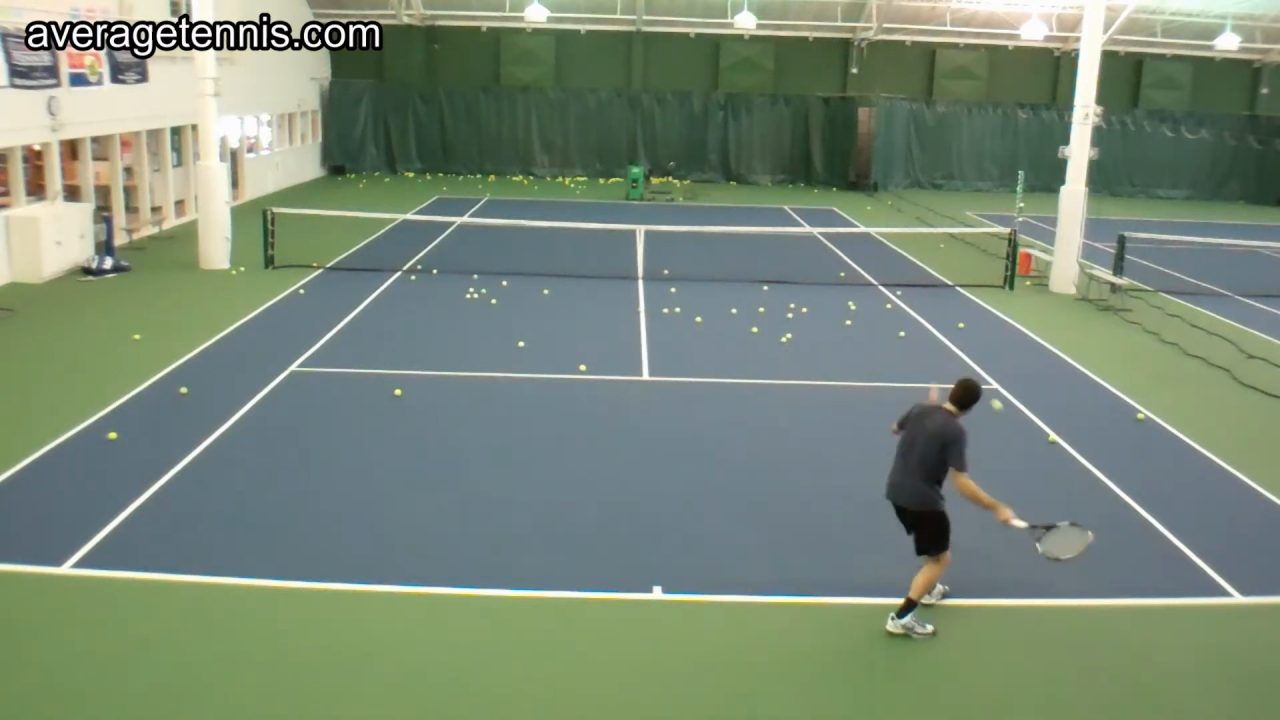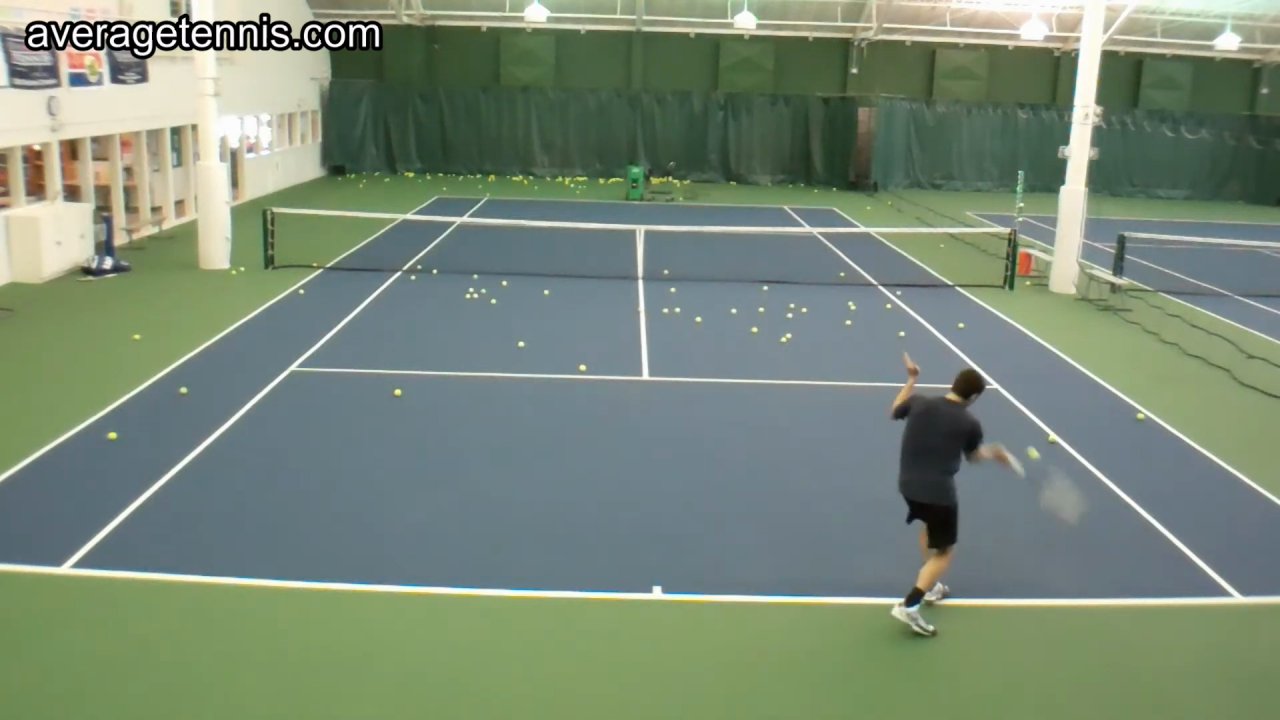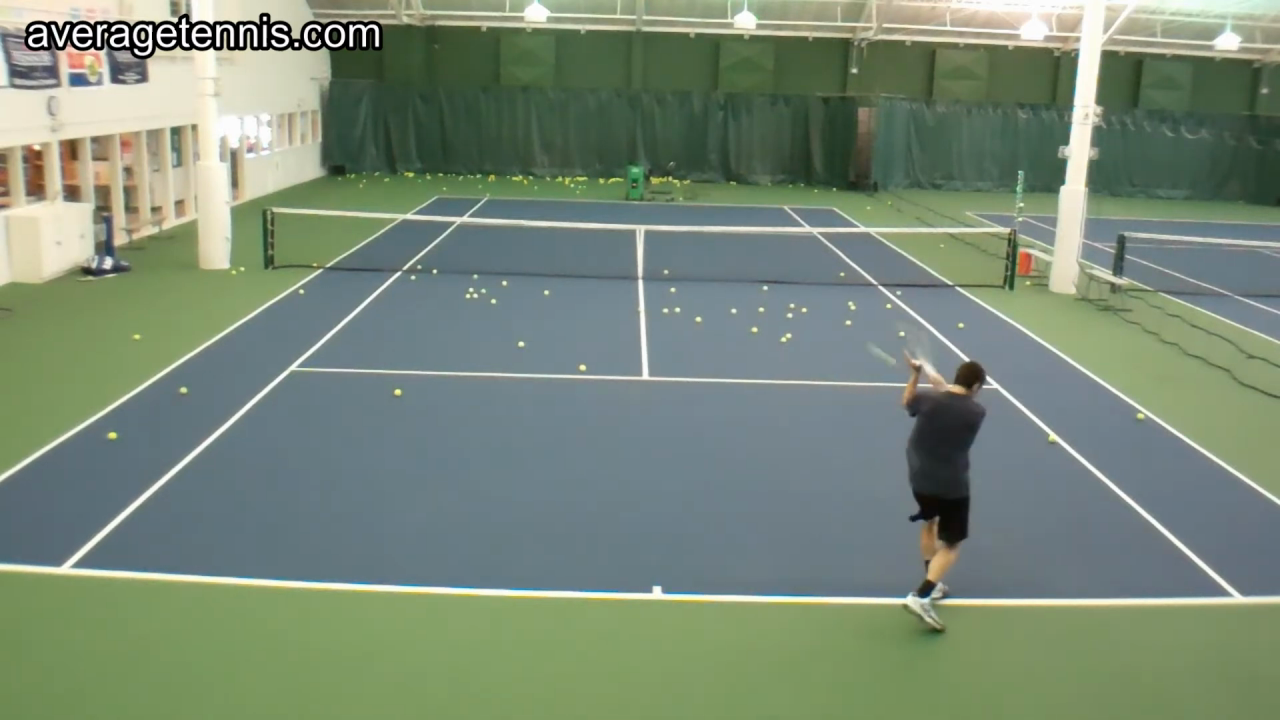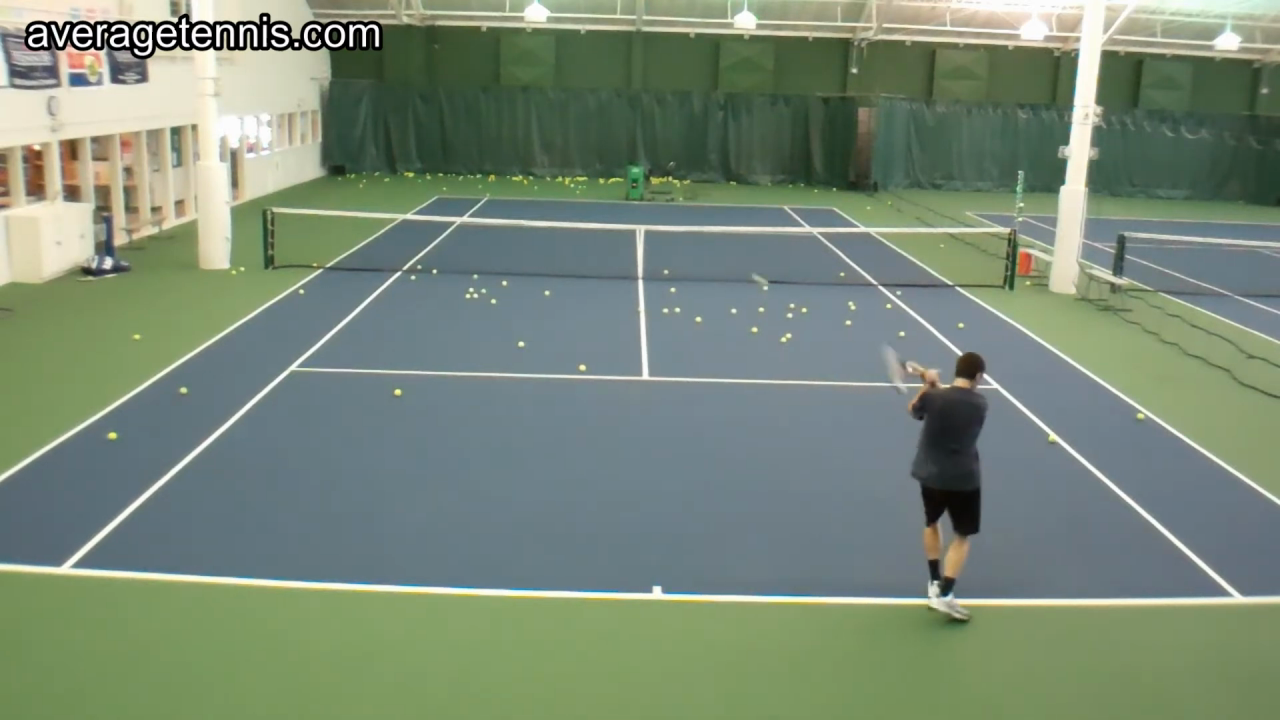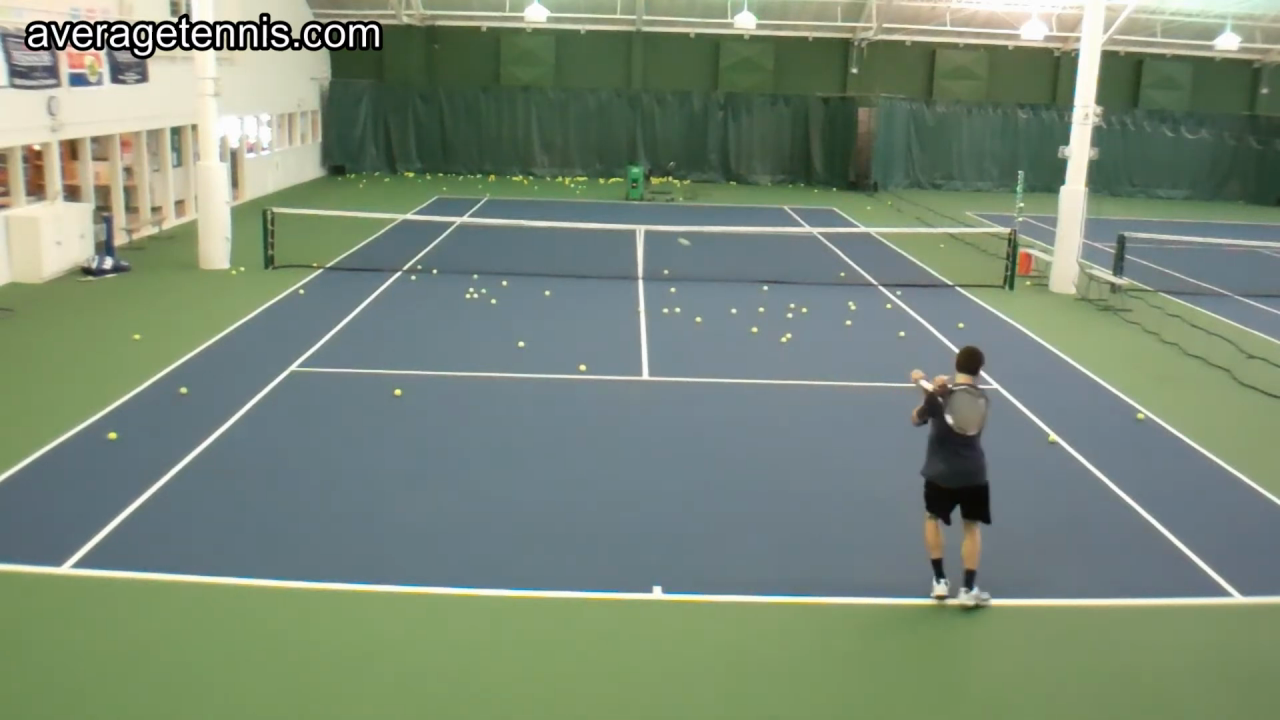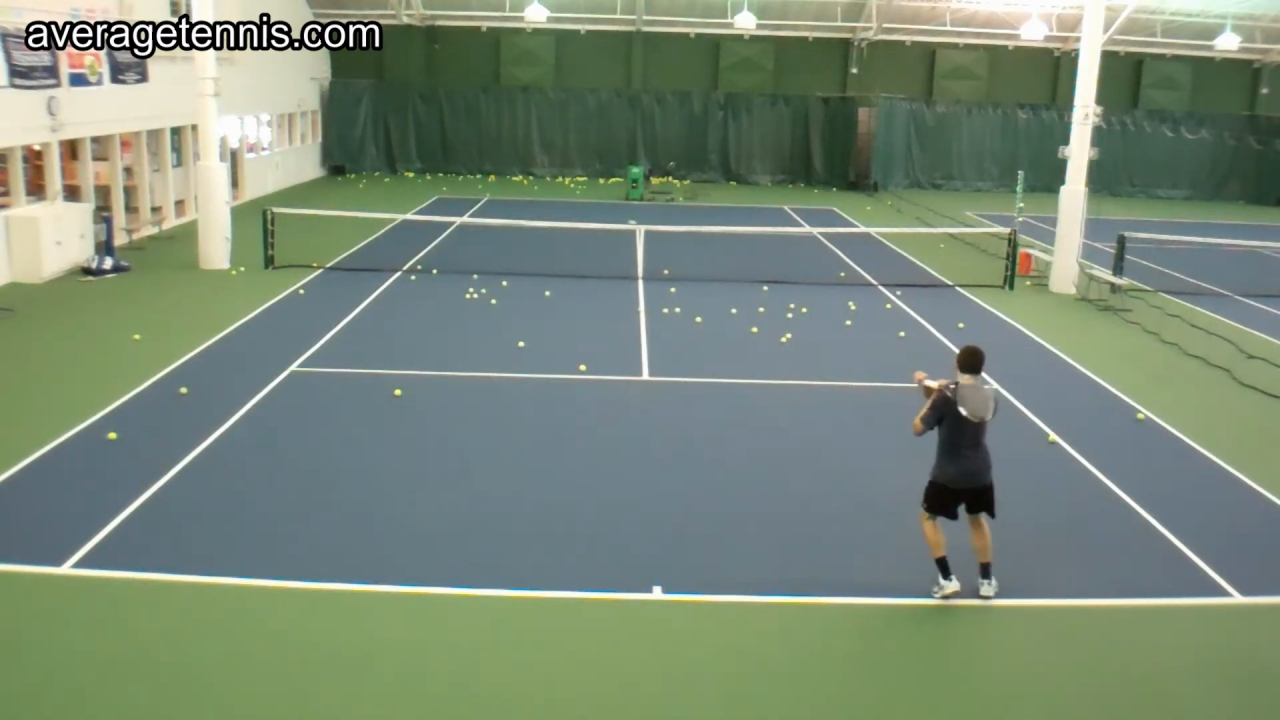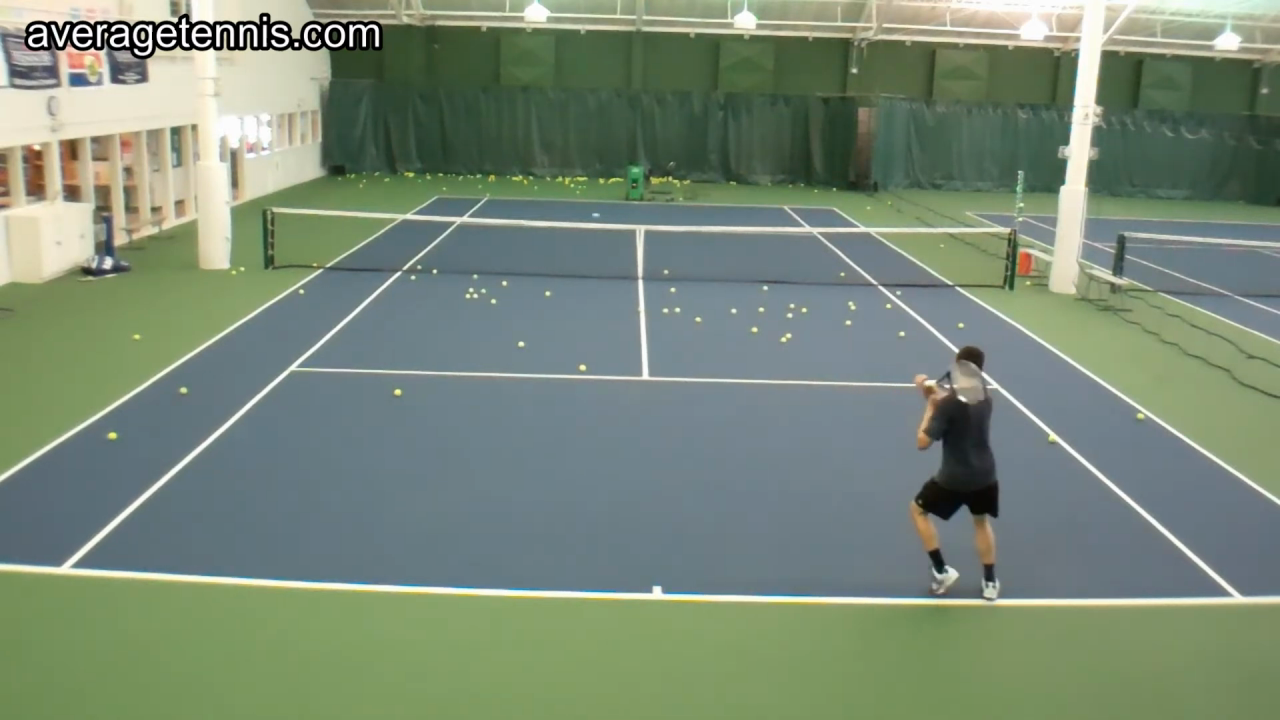
dt=0.1s
person 1, frame 1
left shoulder: (919, 410)
right shoulder: (956, 432)
left elbow: (897, 428)
right elbow: (960, 481)
right wrist: (996, 507)
left hip: (897, 491)
right hip: (923, 499)
left knee: (927, 535)
right knee: (938, 558)
left ankle: (928, 588)
right ankle: (902, 617)
person 1, frame 2
left shoulder: (919, 402)
right shoulder: (969, 423)
left elbow: (894, 412)
right elbow: (973, 456)
left wrist: (911, 380)
right wrist: (994, 453)
left hip: (908, 485)
right hip: (938, 491)
left knee: (930, 524)
right knee: (944, 552)
left ankle: (930, 584)
right ankle: (909, 606)
person 1, frame 3
left shoulder: (925, 398)
right shoulder: (978, 412)
left elbow: (907, 404)
left wrist: (915, 375)
right wrist: (934, 377)
left hip: (922, 479)
right hip: (954, 487)
left knee: (929, 523)
right knee: (951, 546)
left ankle: (933, 583)
right ankle: (921, 597)
person 1, frame 4
left shoulder: (933, 398)
right shoulder: (979, 403)
left elbow: (914, 411)
left wrist: (928, 385)
right wrist: (935, 385)
left hip: (931, 476)
right hip: (965, 479)
left knee: (931, 524)
right knee: (962, 538)
left ankle: (936, 582)
right ankle: (944, 594)
person 1, frame 5
left shoulder: (940, 399)
right shoulder: (981, 397)
left elbow: (917, 418)
right wrist: (928, 384)
left hip: (941, 474)
right hip: (974, 475)
left knee: (933, 519)
right knee: (972, 527)
left ankle: (940, 581)
right ankle: (969, 589)
person 1, frame 6
left shoulder: (946, 398)
right shoulder: (986, 397)
left elbow: (918, 428)
right wrist: (929, 385)
left hip: (948, 475)
right hip: (980, 474)
left knee: (928, 517)
right knee: (977, 520)
left ankle: (946, 579)
right ankle: (986, 580)
person 1, frame 7
left shoulder: (949, 403)
right shoulder: (985, 398)
left elbow: (922, 443)
left wrist: (928, 414)
right wrist: (931, 389)
left hip: (954, 478)
right hip: (985, 476)
left knee: (918, 510)
right knee: (982, 520)
left ankle: (942, 571)
right ankle: (990, 582)
